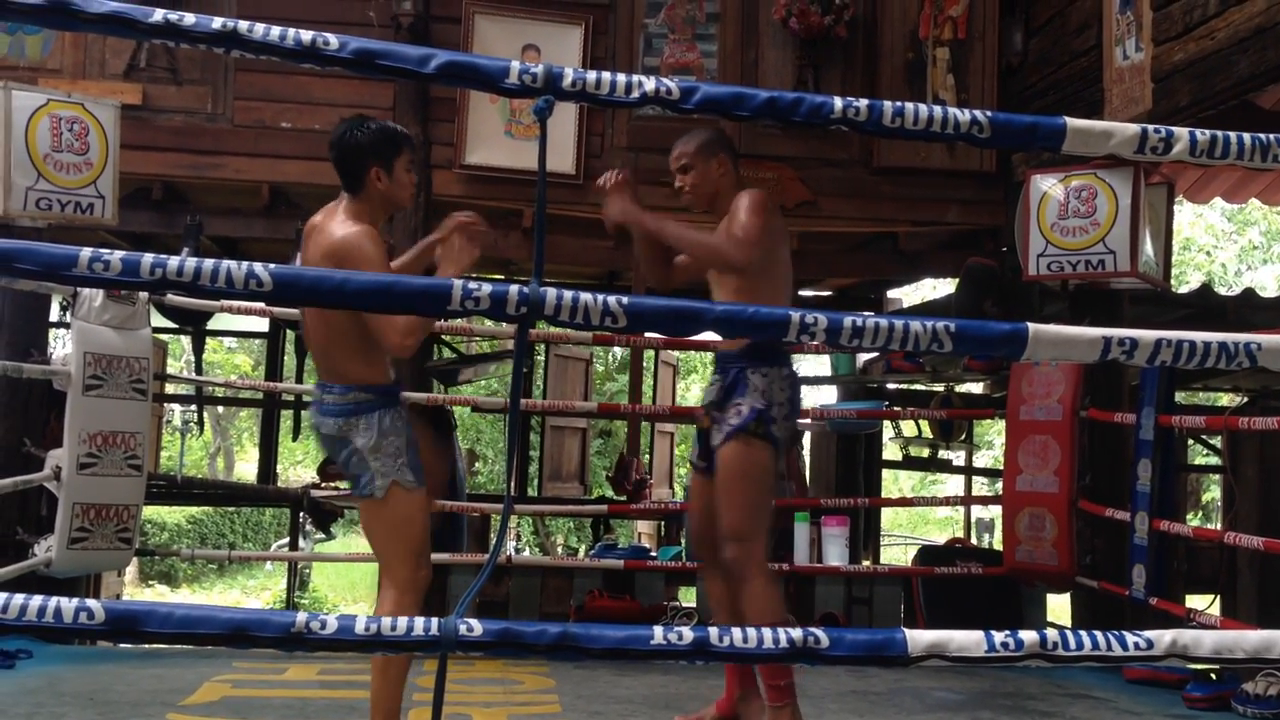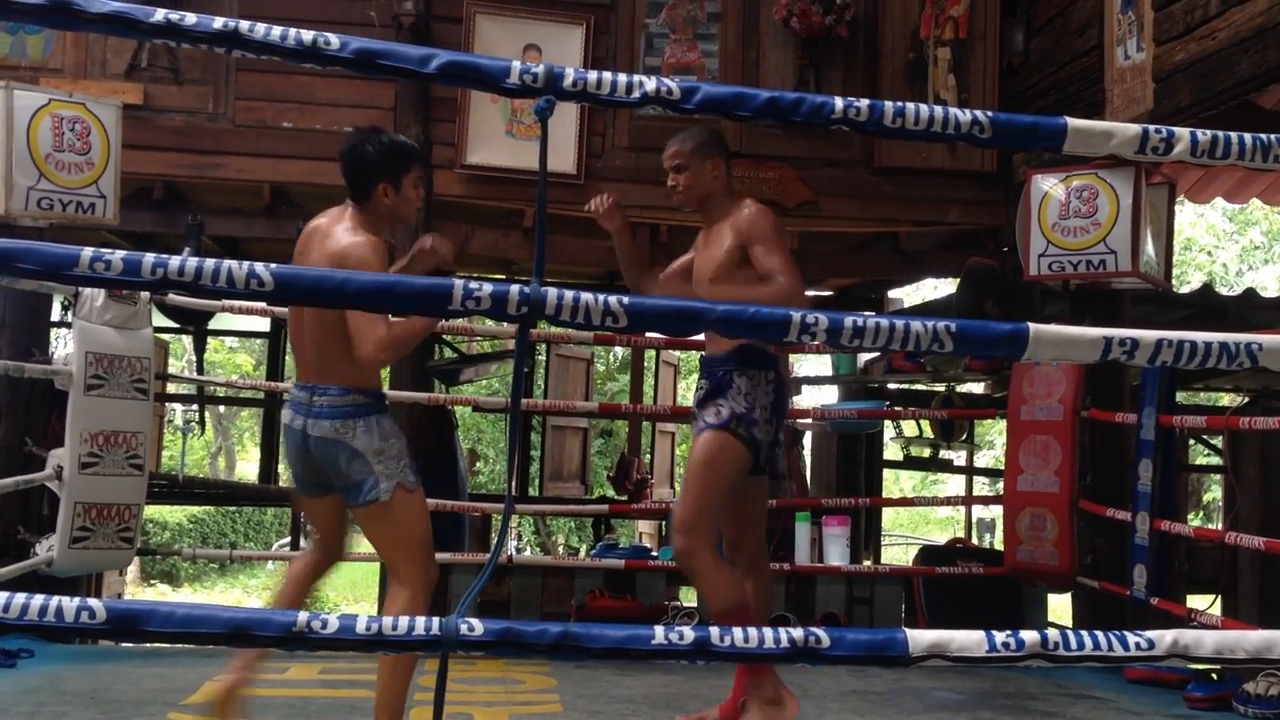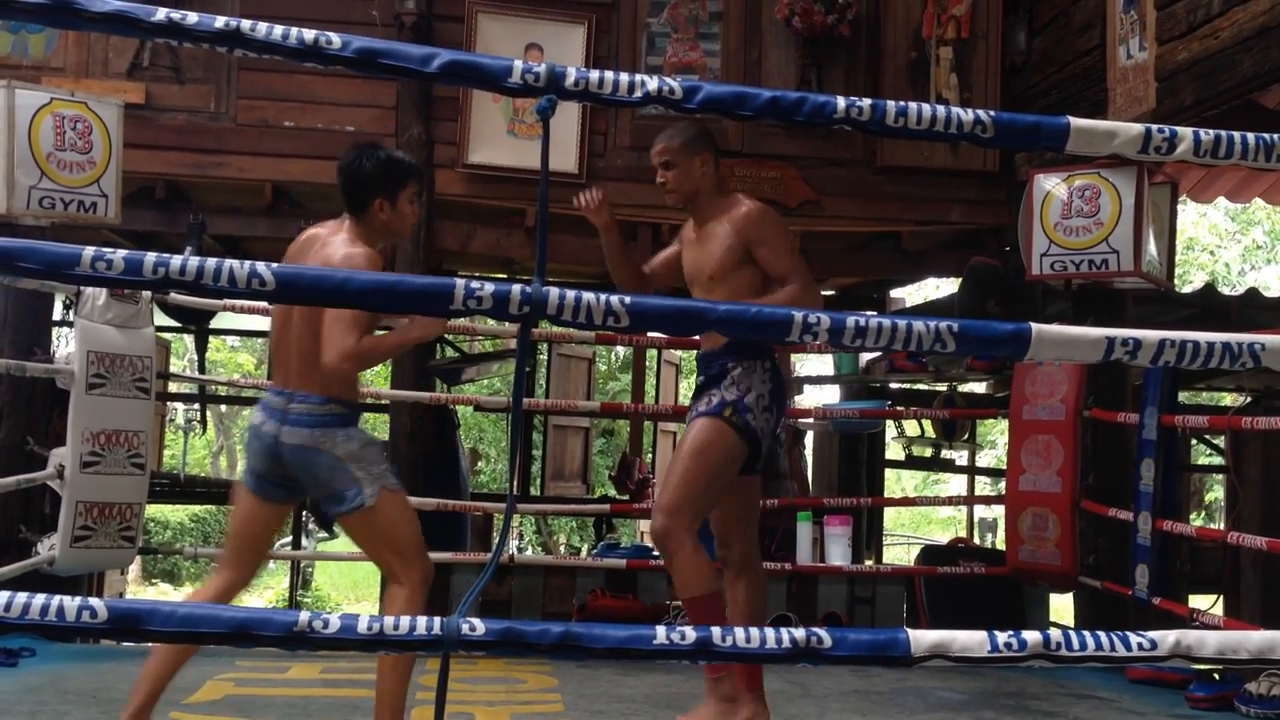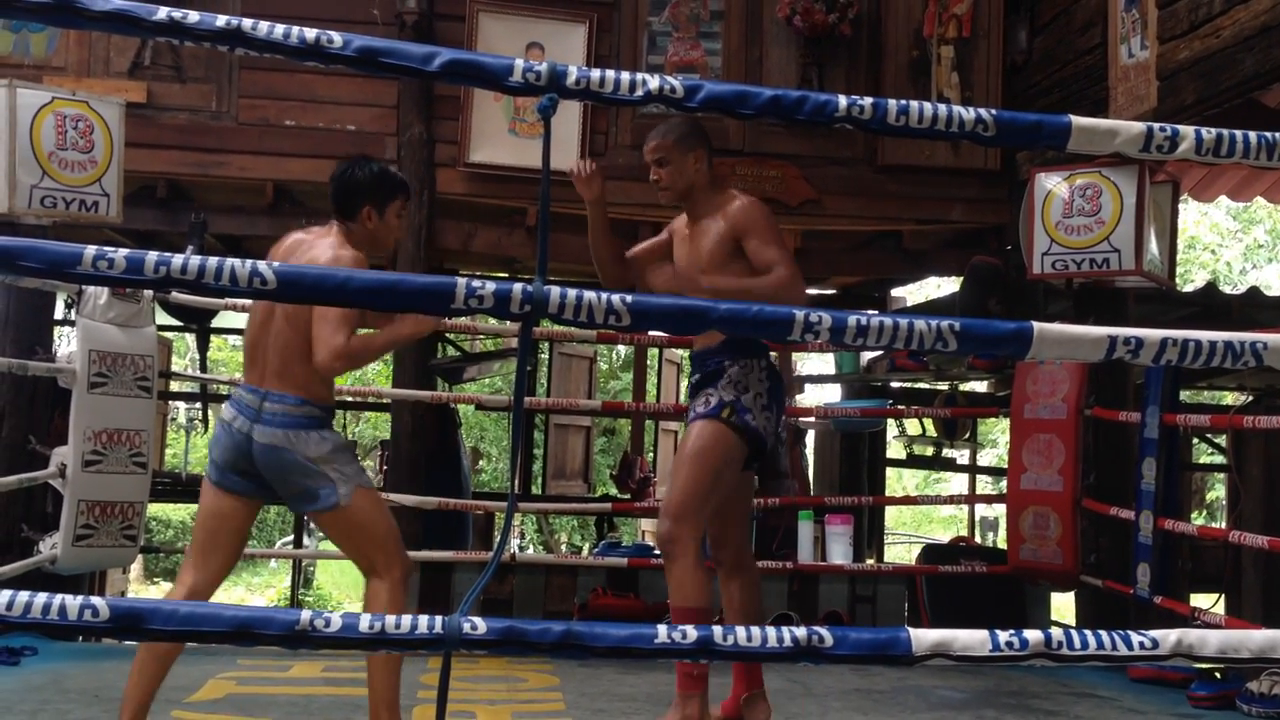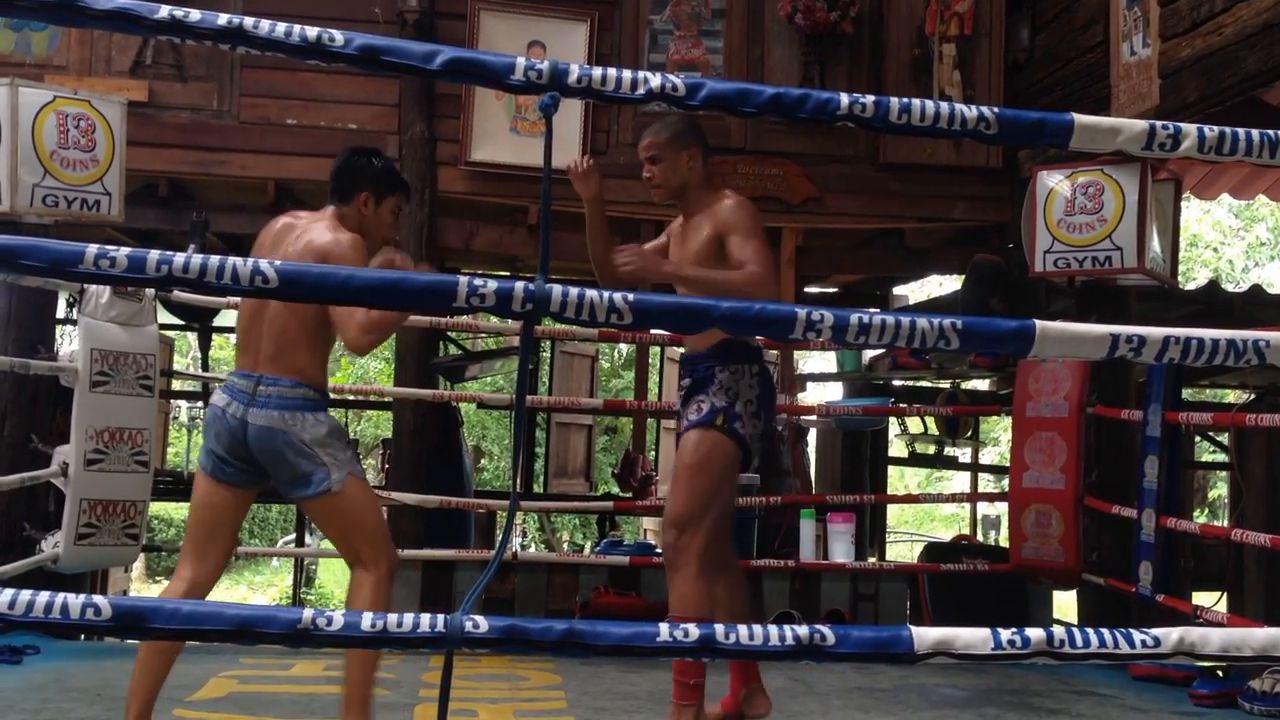
dt=0.1s
person 1, frame 1
left shoulder: (752, 205)
right shoulder: (729, 223)
left elbow: (741, 258)
right elbow: (663, 275)
left wrist: (642, 218)
right wrist: (635, 214)
left hip: (758, 382)
right hip: (730, 383)
left knee: (744, 553)
right knee: (708, 545)
person 1, frame 2
left shoulder: (752, 219)
right shoulder: (709, 236)
left elbow: (789, 293)
right elbow: (652, 291)
left wrist: (701, 296)
right wrist: (620, 234)
left hip: (747, 387)
right hip: (720, 391)
left knee: (690, 540)
right knee: (741, 552)
person 1, frame 3
left shoulder: (750, 216)
right shoulder: (692, 234)
left elbow: (807, 295)
right elbow: (636, 288)
left wrist: (724, 310)
right wrist: (608, 230)
left hip: (744, 379)
right hip: (716, 382)
left knee: (670, 524)
right knee: (735, 553)
person 1, frame 4
left shoulder: (743, 211)
right shoulder: (680, 229)
left elbow: (790, 290)
right elbow: (614, 275)
left wrist: (698, 283)
right wrist: (596, 208)
left hip: (740, 380)
right hip: (712, 384)
left knee: (678, 532)
right knee: (729, 550)
person 1, frame 5
left shoulder: (731, 211)
right shoulder: (679, 228)
left elbow: (765, 288)
right elbow: (615, 280)
left wrist: (669, 273)
right wrist: (593, 205)
left hip: (731, 383)
right hip: (702, 387)
left knee: (683, 544)
right knee: (713, 548)
person 2, frame 1
left shoulder: (334, 221)
right shoulder: (352, 239)
right elbow: (401, 339)
left wrist: (436, 244)
right wrist: (450, 271)
left hip: (349, 402)
right hip: (364, 415)
left knee: (435, 462)
right knee: (407, 576)
person 2, frame 2
left shoulder: (321, 227)
right shoulder: (360, 246)
right elbow: (373, 351)
left wrist: (409, 265)
left hip: (305, 410)
right hip: (349, 420)
left knee: (321, 553)
right knee: (414, 576)
person 2, frame 3
left shoulder: (312, 239)
right shoulder: (358, 260)
right elbow: (337, 360)
right wrist: (416, 331)
left hip: (272, 419)
right hip: (325, 432)
left knee: (227, 577)
right knee: (411, 573)
person 2, frame 4
left shoulder: (292, 242)
right shoulder: (345, 261)
right elbow: (329, 357)
left wrist: (374, 308)
right wrist: (406, 328)
left hip: (239, 419)
right hip: (298, 431)
left knee: (195, 580)
right knee: (389, 570)
person 2, frame 5
left shoulder: (280, 227)
right shoulder: (343, 244)
right elbow: (358, 337)
left wrist: (373, 272)
left hip: (233, 404)
right hip: (293, 415)
left knee: (192, 576)
right knee: (375, 563)
